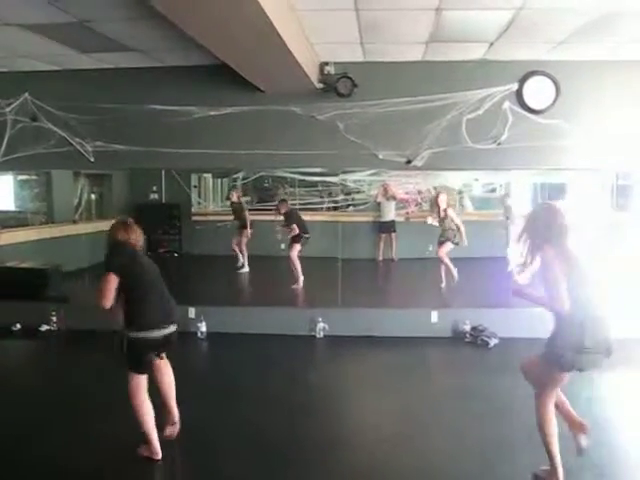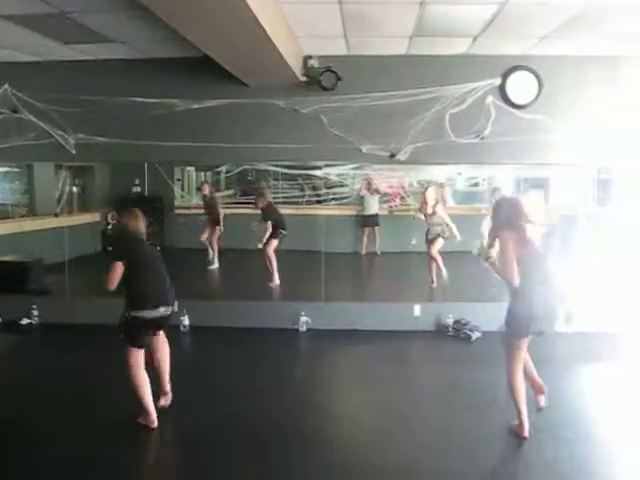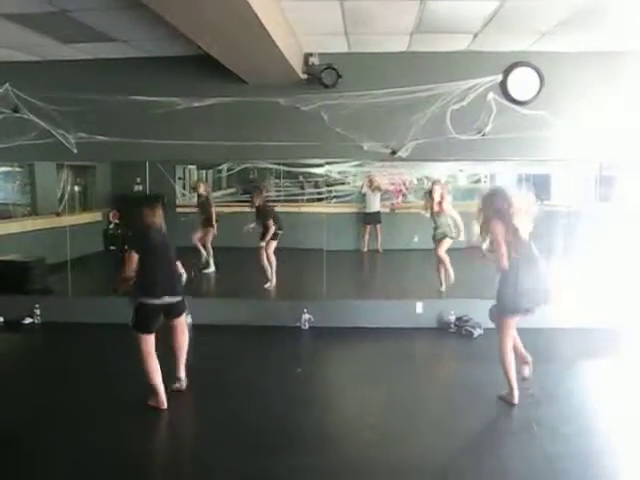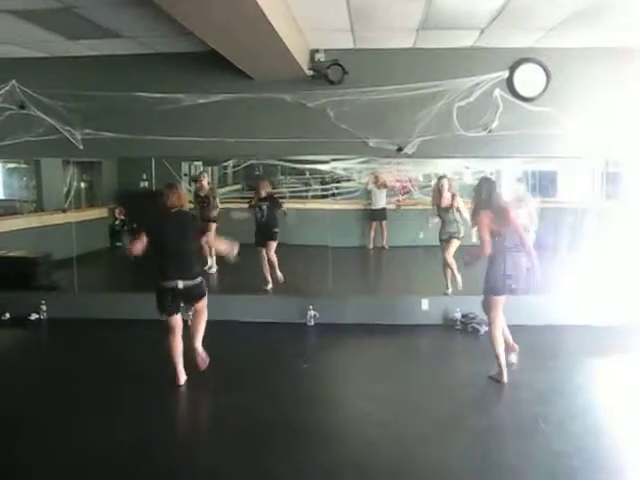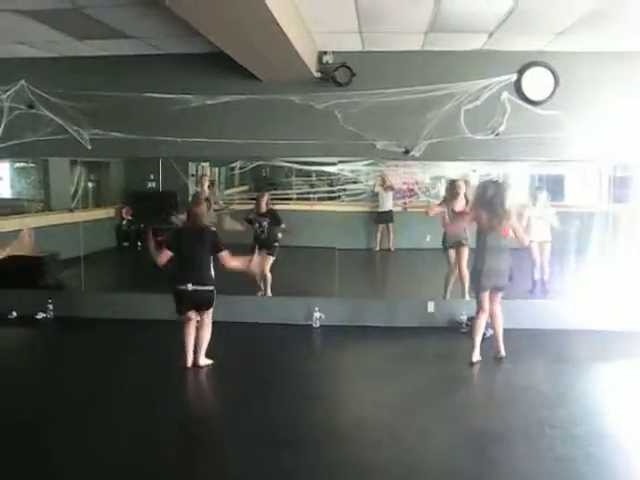
dt=0.5s
person 1, frame 1
left shoulder: (548, 254)
right shoulder: (563, 252)
left elbow: (562, 305)
left wrist: (526, 295)
left hip: (573, 333)
right hip: (593, 331)
left knee: (544, 398)
right knee: (532, 369)
right ankle: (575, 423)
person 1, frame 2
left shoulder: (506, 236)
right shoulder: (527, 235)
left elbow: (513, 280)
right elbow: (538, 273)
left wrist: (494, 266)
left hip: (526, 305)
right hip: (546, 303)
left knee: (513, 363)
right knee: (516, 350)
left ankle: (523, 426)
right ankle: (538, 386)
person 1, frame 3
left shoulder: (494, 224)
right shoulder: (518, 221)
left elbow: (503, 263)
left hip: (515, 285)
right hip: (535, 285)
left knee: (505, 340)
right knee: (497, 315)
left ankle: (513, 393)
right ankle: (524, 356)
person 1, frame 4
left shoulder: (482, 215)
right shoulder: (508, 212)
left elbow: (486, 249)
right elbow: (525, 241)
left wrist: (471, 260)
right wrist: (533, 263)
left hip: (499, 269)
right hip: (518, 268)
left knee: (494, 322)
right knee: (489, 306)
left ankle: (502, 373)
right ankle: (510, 345)
person 1, frame 5
left shoulder: (478, 213)
right shoulder: (508, 216)
left elbow: (450, 227)
right elbow: (524, 241)
left hip: (483, 267)
right hip: (502, 268)
left knee: (482, 310)
right knee: (494, 306)
left ankle: (476, 352)
right ankle: (500, 348)
person 2, frame 1
left shoulder: (115, 254)
right shoulder: (141, 257)
left elbow: (106, 301)
left hip: (142, 328)
right hip: (168, 321)
left knee: (137, 388)
right knee: (159, 360)
left ankle: (153, 447)
right ankle: (173, 416)
person 2, frame 2
left shoulder: (121, 244)
right shoulder: (146, 246)
left elbow: (112, 284)
left hip: (141, 309)
right hip: (166, 302)
left knee: (135, 362)
right knee: (158, 335)
left ankle: (150, 416)
right ankle: (166, 389)
person 2, frame 3
left shoulder: (140, 236)
right shoulder: (164, 238)
left elbow: (130, 272)
right elbow: (181, 274)
left wrist: (126, 282)
left hip: (149, 298)
right hip: (174, 295)
left knee: (147, 348)
right knee: (180, 324)
left ankle: (160, 398)
right ankle: (181, 374)
person 2, frame 4
left shoulder: (158, 223)
right shoulder: (191, 219)
left elbow: (136, 249)
right elbow: (213, 243)
left wrist: (127, 243)
right wrist: (231, 248)
left hip: (167, 283)
right hip: (191, 278)
left knee: (175, 329)
right knee: (200, 308)
left ankle: (180, 375)
right ankle: (197, 344)
person 2, frame 5
left shoulder: (178, 234)
right shoulder: (210, 234)
left elbow: (161, 260)
right elbow: (227, 262)
left wrist: (151, 245)
right wrist: (249, 263)
left hip: (181, 288)
right hip: (204, 288)
left knee: (190, 321)
right knee: (206, 321)
left ankle: (188, 358)
right ankle: (201, 358)
